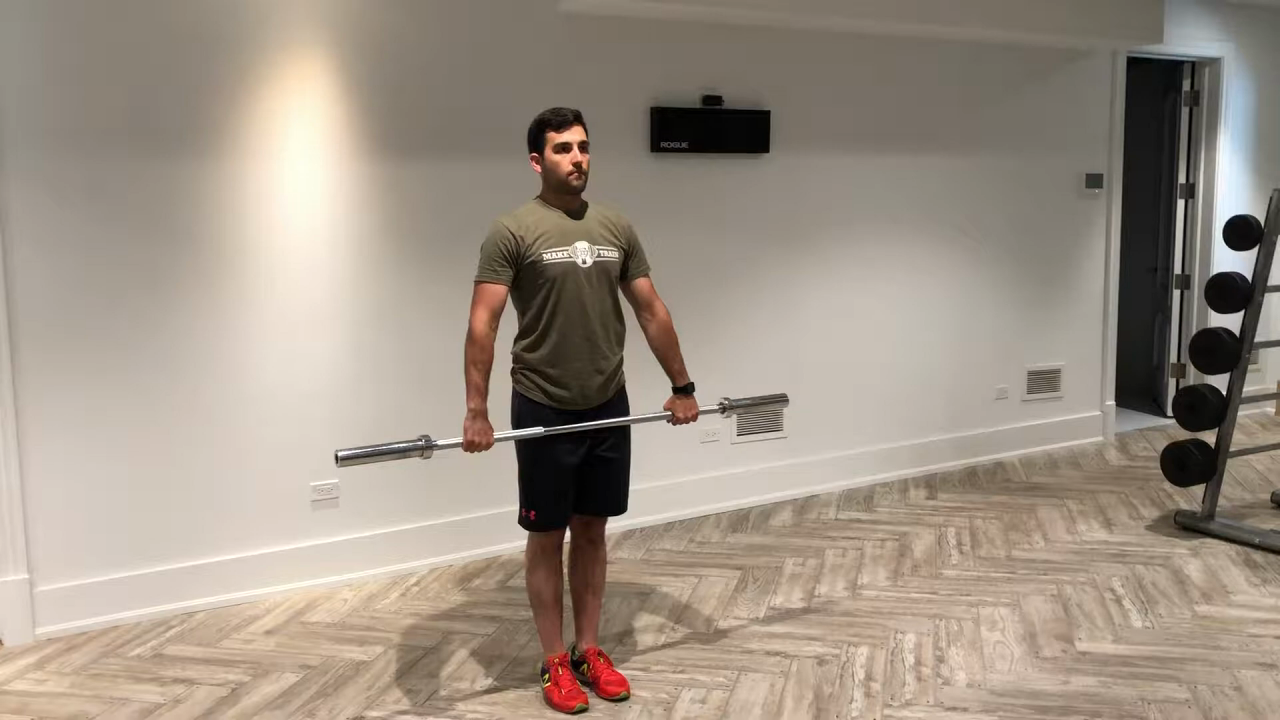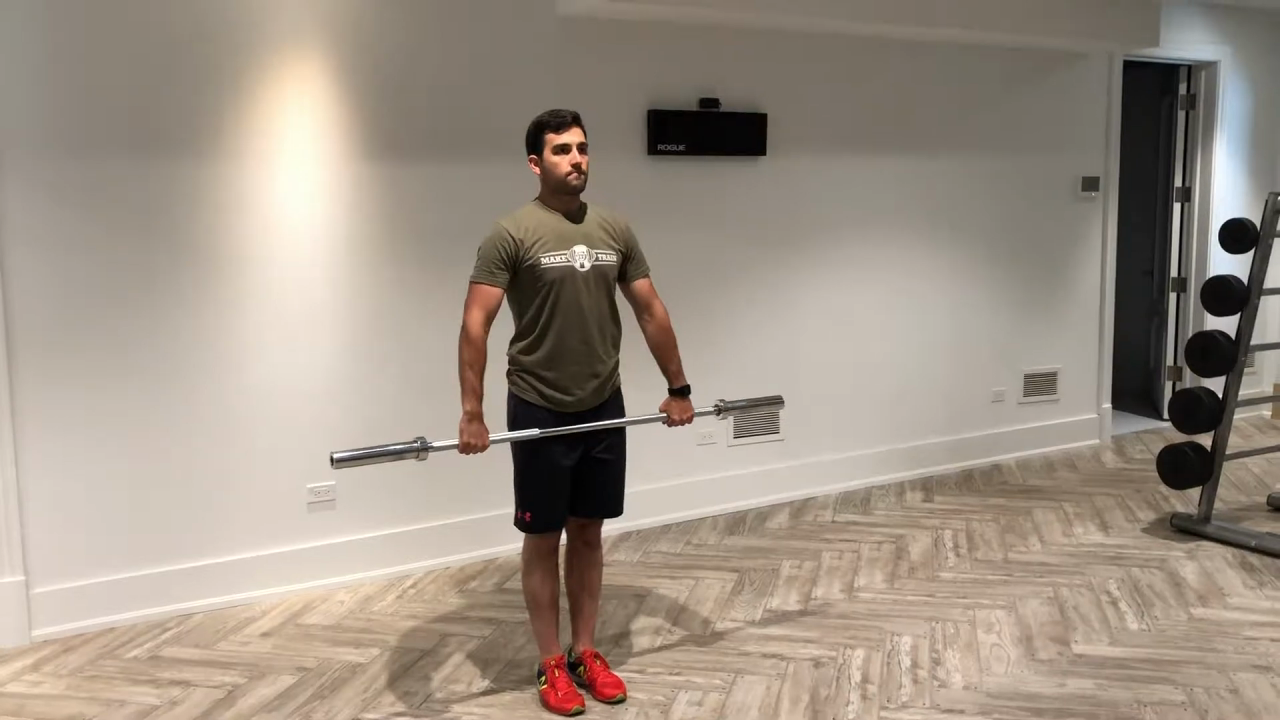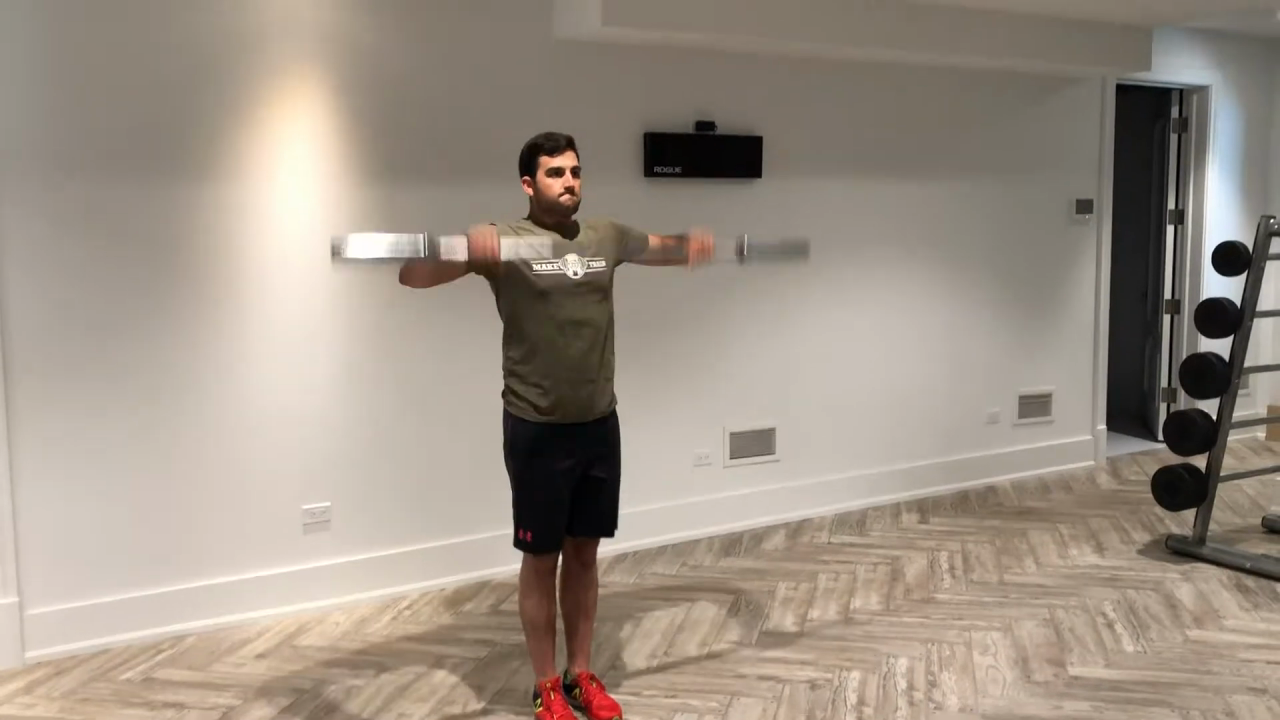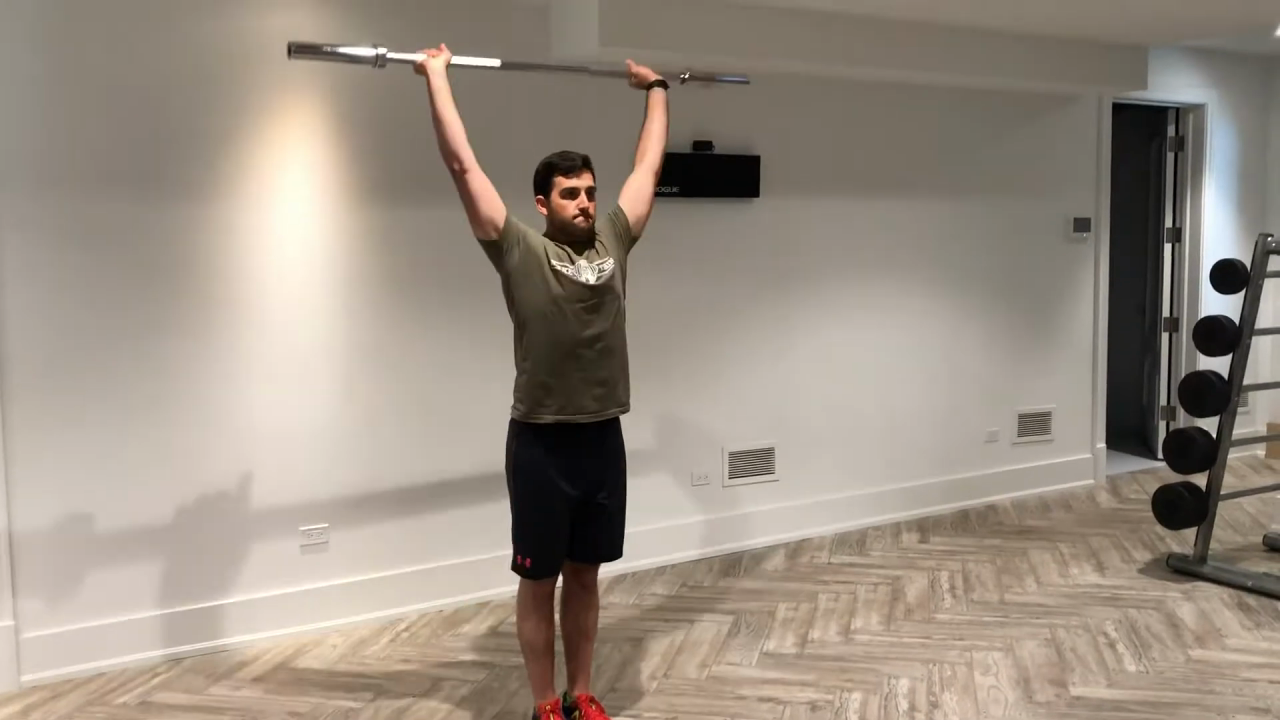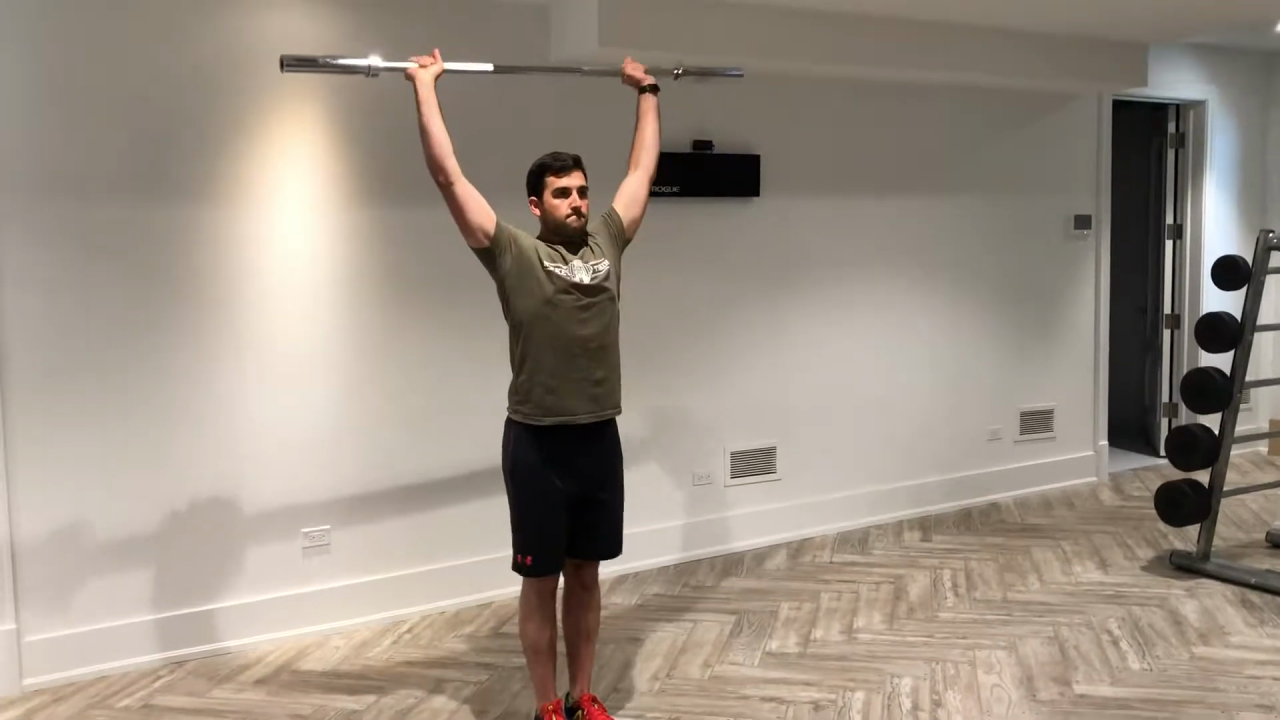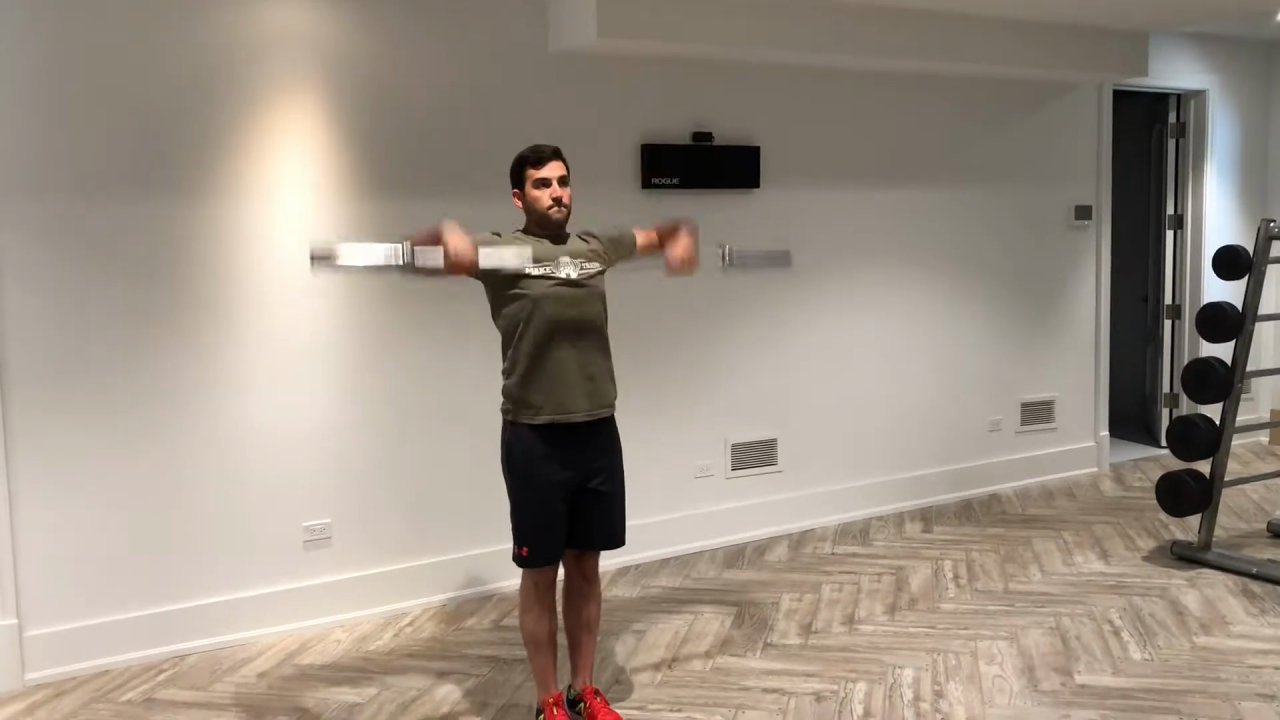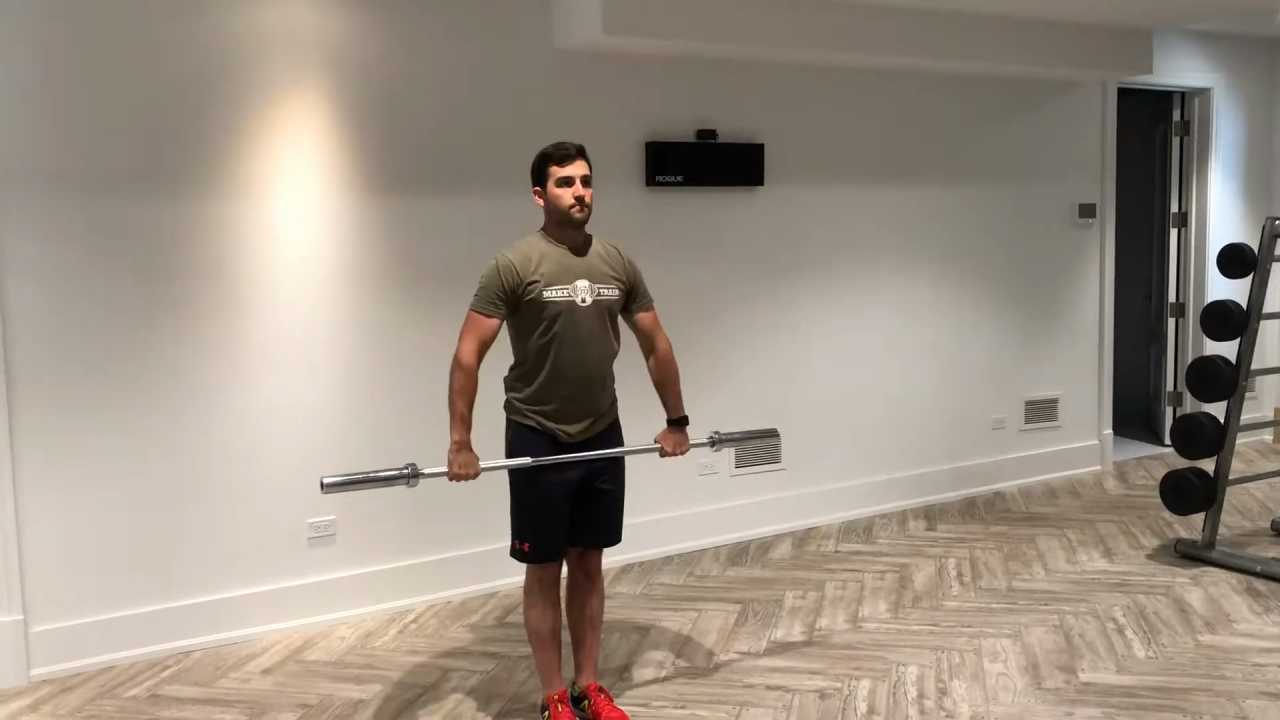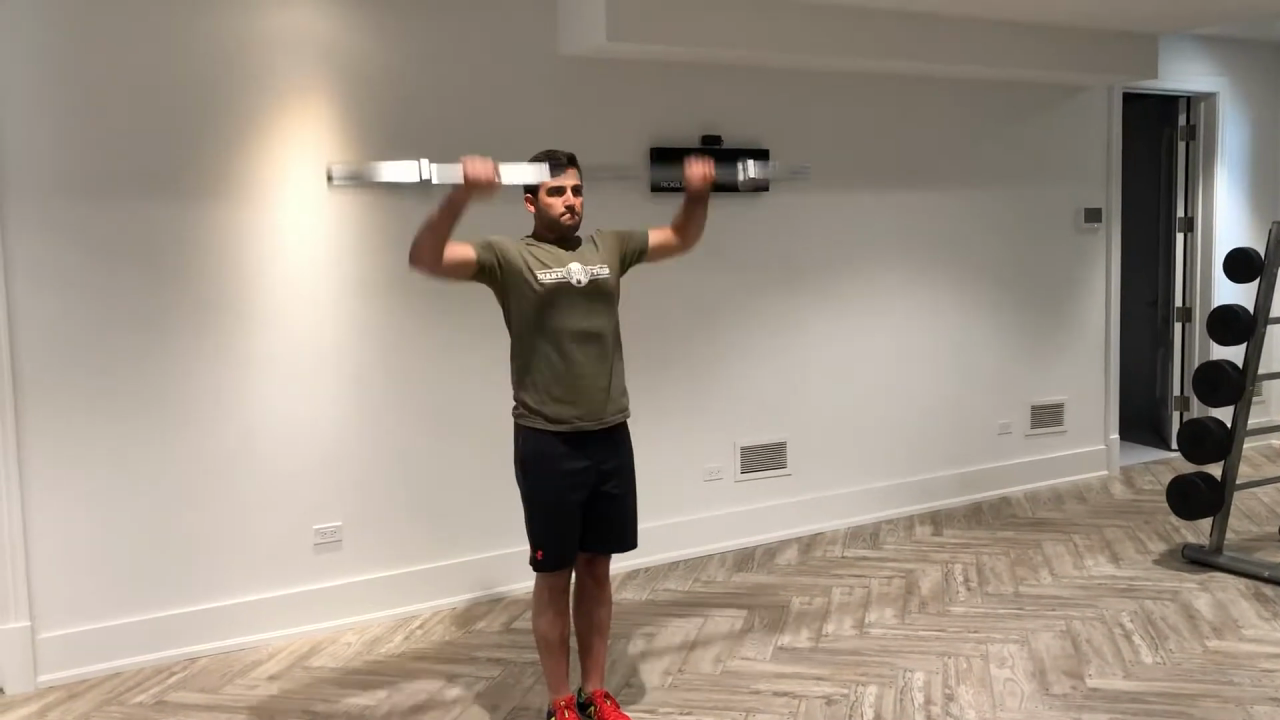
dt=0.5s
person 1, frame 1
left shoulder: (617, 227)
right shoulder: (513, 231)
left elbow: (651, 310)
right elbow: (483, 322)
left wrist: (681, 385)
right wrist: (476, 409)
left hip: (609, 405)
right hip: (544, 410)
left knee: (592, 529)
right knee: (547, 535)
left ankle: (590, 649)
right ankle: (555, 662)
person 1, frame 2
left shoulder: (616, 229)
right shoulder: (512, 233)
left elbow: (652, 312)
right elbow: (476, 324)
left wrist: (678, 388)
right wrist: (472, 412)
left hip: (604, 407)
right hip: (540, 411)
left knee: (589, 531)
right knee: (543, 538)
left ankle: (586, 652)
right ankle: (551, 664)
person 1, frame 3
left shoulder: (607, 235)
right shoulder: (506, 241)
left elbow: (667, 248)
right elbow: (412, 272)
left wrist: (691, 244)
right wrist: (462, 250)
left hip: (599, 423)
right hip: (537, 428)
left knee: (584, 552)
right knee: (542, 558)
person 1, frame 4
left shoulder: (614, 240)
right shoulder: (518, 249)
left elbow: (649, 165)
right elbow: (462, 164)
left wrist: (654, 89)
right wrist: (437, 76)
left hip: (603, 438)
right hip: (541, 443)
left knee: (585, 575)
right knee: (540, 580)
person 1, frame 5
left shoulder: (608, 240)
right shoulder: (511, 251)
left elbow: (642, 168)
right elbow: (447, 175)
left wrist: (646, 91)
right wrist: (425, 86)
left hip: (600, 439)
right hip: (537, 443)
left knee: (586, 575)
right knee: (542, 580)
person 1, frame 6
left shoulder: (596, 244)
right shoulder: (500, 250)
left elbow: (662, 236)
left wrist: (682, 235)
right wrist: (444, 238)
left hip: (598, 432)
right hip: (535, 438)
left knee: (585, 565)
right knee: (540, 571)
person 1, frame 7
left shoulder: (618, 263)
right shoulder: (514, 265)
left elbow: (655, 344)
right elbow: (467, 353)
left wrist: (676, 421)
right wrist: (459, 442)
left hip: (602, 434)
right hip: (538, 439)
left knee: (589, 562)
right knee: (545, 569)
person 1, frame 8
left shoulder: (607, 248)
right shoulder: (509, 258)
left elbow: (681, 238)
right elbow: (424, 257)
left wrist: (696, 194)
right wrist: (461, 194)
left hip: (610, 436)
right hip: (547, 442)
left knee: (598, 571)
right knee: (555, 577)
